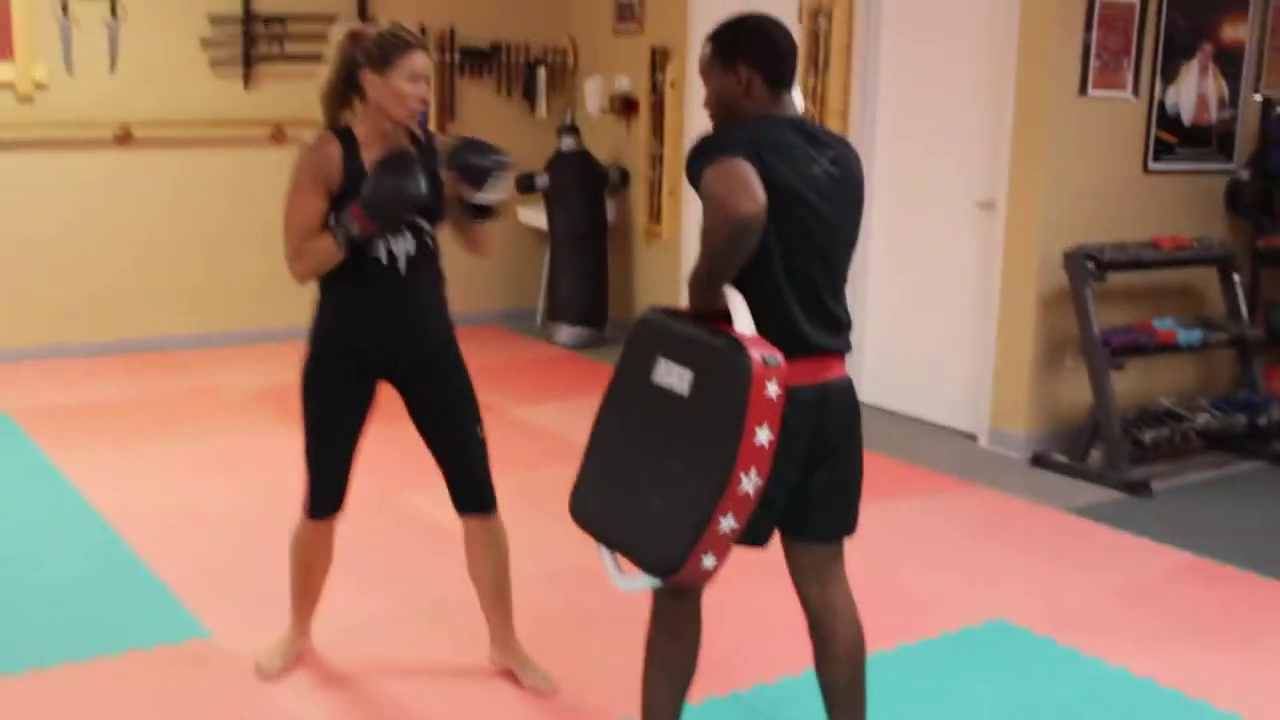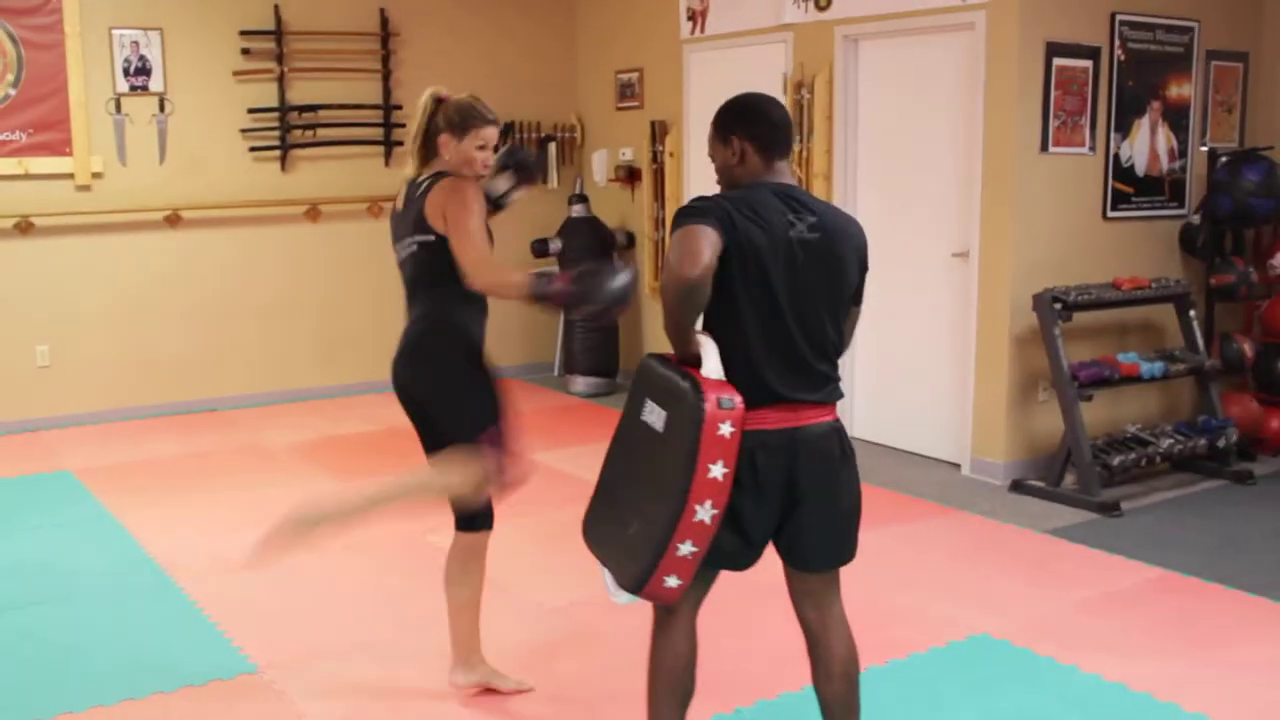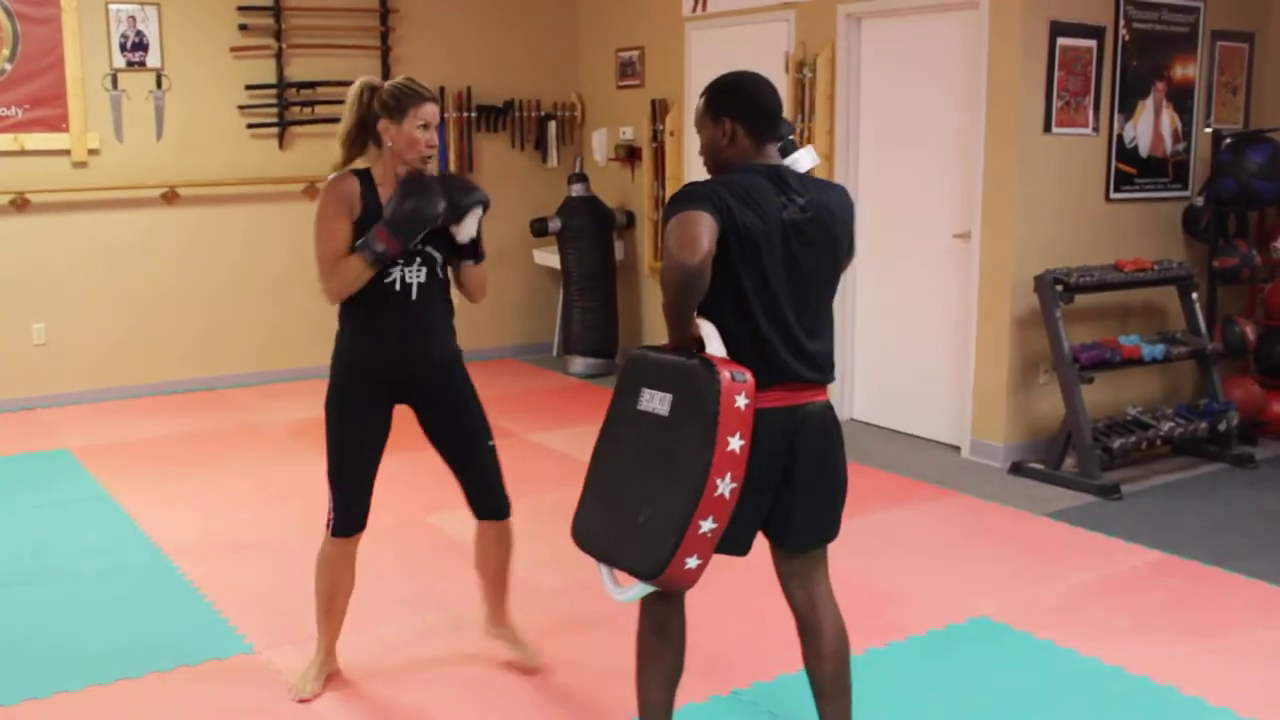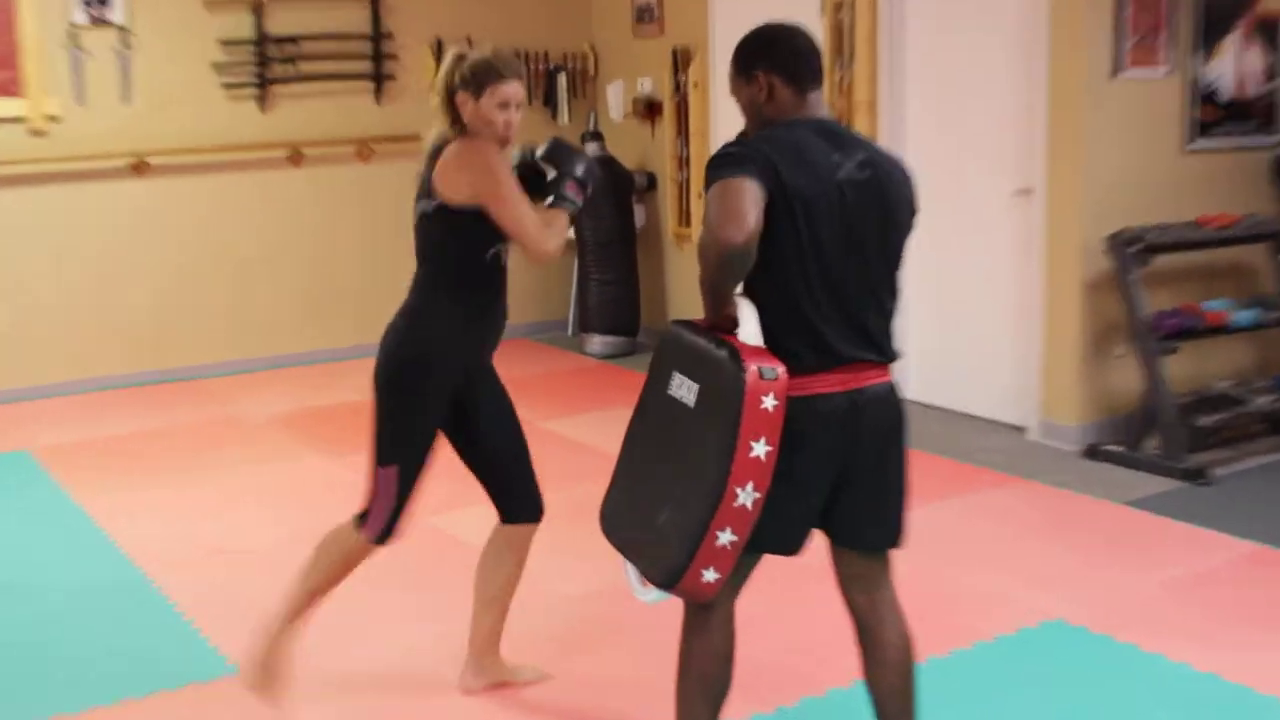
dt=0.7s
person 1, frame 1
left shoulder: (727, 147)
right shoulder: (841, 158)
left elbow: (742, 207)
left wrist: (702, 294)
right hip: (829, 392)
right knee: (824, 579)
person 1, frame 2
left shoulder: (715, 214)
right shoulder: (845, 231)
left elbow: (686, 271)
left wrist: (683, 343)
left hip: (740, 437)
right hip: (820, 436)
left knee: (677, 600)
right knee: (822, 608)
person 1, frame 3
left shoulder: (706, 200)
right shoulder: (835, 202)
left elbow: (688, 258)
left wrist: (679, 325)
right hip: (810, 419)
left knee: (664, 581)
right knee: (810, 587)
person 1, frame 4
left shoulder: (751, 158)
right shoulder: (890, 172)
left elbow: (732, 234)
left wrist: (715, 301)
left hip: (783, 406)
right hip: (871, 401)
left knee: (710, 588)
right knee: (872, 590)
person 2, frame 1
left shoulder: (427, 149)
right shoulder: (325, 155)
left elbow: (478, 244)
right elbow: (300, 263)
left wrist: (480, 199)
right wrist: (361, 219)
left hip: (426, 338)
right hip: (345, 344)
left knee: (477, 496)
right knee: (323, 503)
left ankle: (505, 646)
right ankle: (298, 633)
person 2, frame 2
left shoulder: (419, 190)
right shoulder: (451, 197)
right elbow: (484, 278)
left wrist: (497, 191)
right wrist: (569, 285)
left hip: (424, 365)
right hip: (444, 360)
left knee: (476, 518)
right knee: (486, 473)
left ankle: (468, 663)
right ankle: (321, 517)
person 2, frame 3
left shoulder: (437, 191)
right shoulder: (345, 190)
left elbow: (476, 291)
right elbow: (334, 286)
left wrist: (466, 235)
right wrist: (393, 233)
left hip: (436, 362)
right hip: (363, 368)
left knee: (493, 504)
right knee: (346, 522)
left ankle: (499, 621)
right ankle: (325, 655)
person 2, frame 4
left shoulder: (452, 158)
right shoulder: (478, 156)
right elbow: (541, 243)
left wrist: (535, 186)
right wrist: (570, 187)
left hip: (460, 358)
right hip: (427, 350)
left knee: (522, 509)
right knee: (380, 521)
left ankle: (483, 660)
right ankle: (280, 634)
